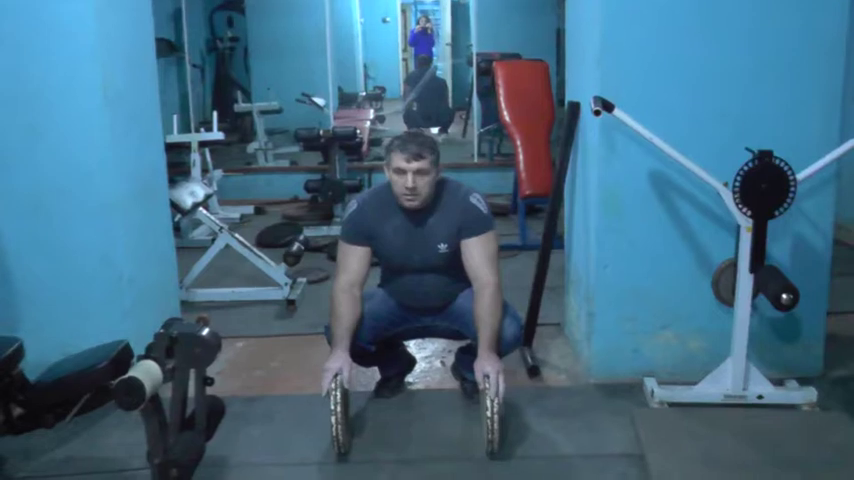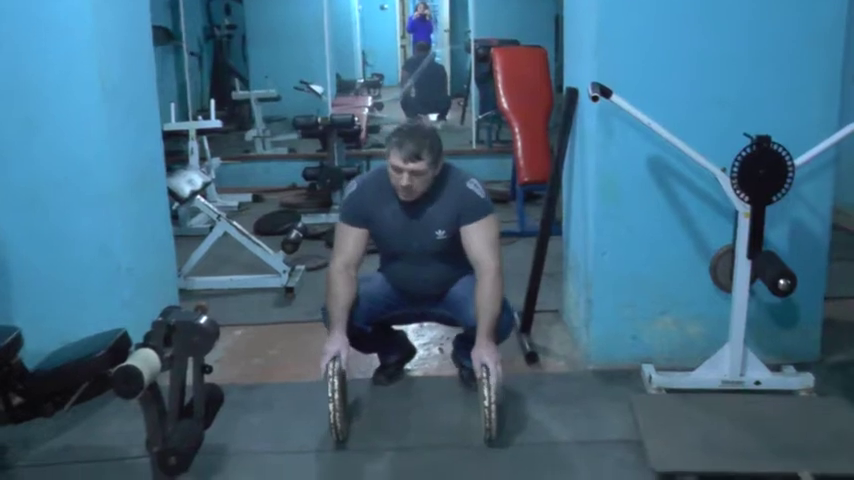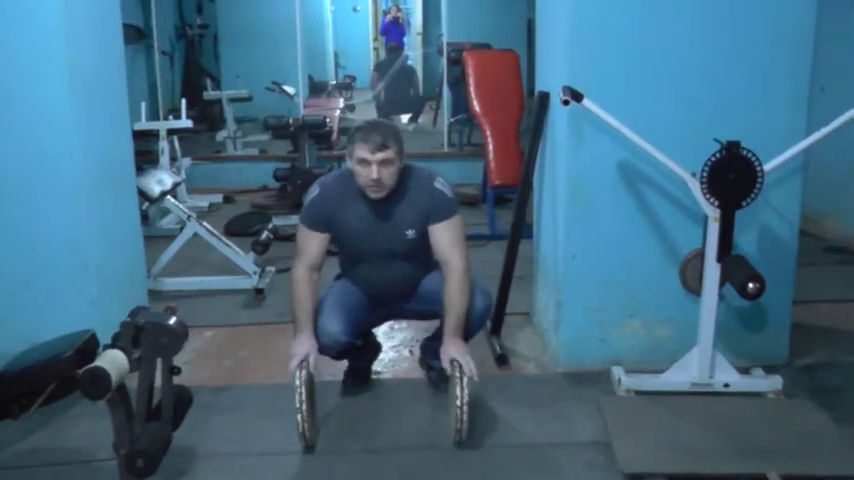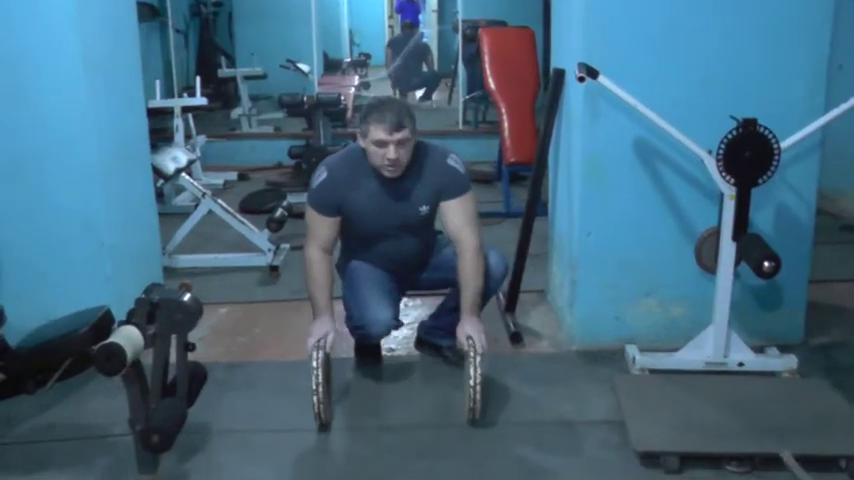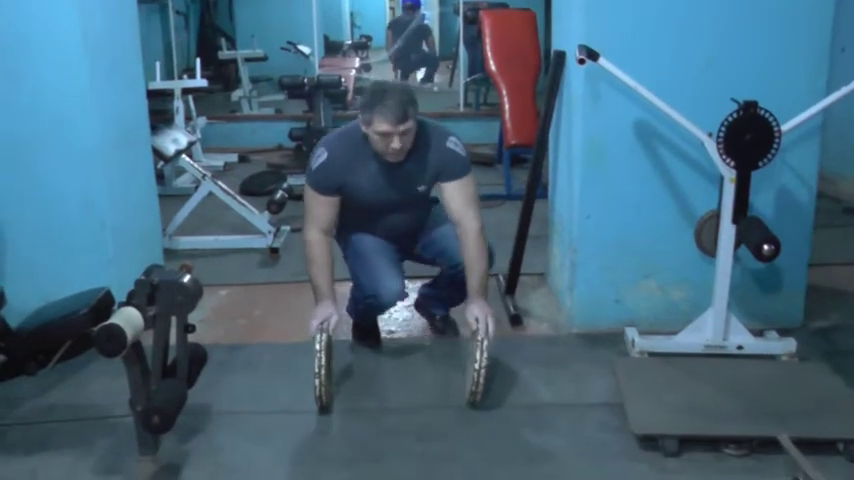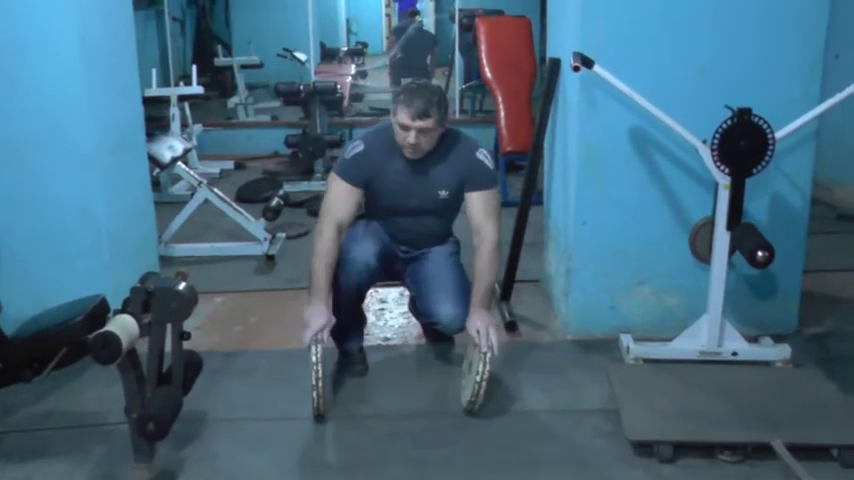
dt=0.5s
person 1, frame 1
left shoulder: (467, 204)
right shoulder: (363, 209)
left elbow: (486, 281)
right elbow: (348, 285)
left wrist: (486, 352)
right wrist: (340, 350)
left hip: (456, 300)
right hip: (396, 302)
left knee: (508, 332)
right knee: (343, 334)
left ankle: (468, 366)
right ankle: (394, 366)
person 1, frame 2
left shoulder: (466, 191)
right shoulder: (363, 191)
left elbow: (488, 267)
right elbow: (343, 265)
left wrist: (485, 340)
right wrist: (337, 331)
left hip: (455, 284)
right hip: (394, 287)
left knee: (498, 322)
right knee: (338, 313)
left ankle: (466, 355)
right ankle: (394, 352)
person 1, frame 3
left shoulder: (432, 189)
right shoulder: (325, 194)
left elbow: (455, 264)
right elbow: (306, 268)
left wrist: (452, 337)
right wrist: (304, 333)
left hip: (420, 284)
right hip: (359, 289)
left knee: (478, 305)
right knee: (329, 335)
left ankle: (433, 355)
right ankle: (361, 355)
person 1, frame 4
left shoulder: (443, 165)
right shoulder: (332, 176)
left elbow: (467, 242)
right elbow: (317, 250)
left wrist: (469, 315)
right wrist: (323, 315)
left hip: (425, 256)
right hip: (366, 264)
left knee: (493, 265)
right knee: (378, 322)
left ankle: (435, 335)
right ankle: (365, 334)
person 1, frame 5
left shoulder: (443, 145)
right shoulder: (333, 154)
left elbow: (469, 223)
right elbow: (317, 231)
left wrist: (477, 298)
right wrist: (325, 300)
left hip: (422, 223)
right hip: (364, 234)
left knee: (477, 253)
right knee: (387, 291)
left ankle: (433, 304)
right ankle: (362, 315)
person 1, frame 6
left shoulder: (471, 157)
right shoulder: (366, 149)
left elbow: (486, 233)
right elbow: (330, 223)
left wrist: (480, 308)
right wrist: (319, 301)
left hip: (433, 250)
right hip: (379, 240)
left knee: (452, 320)
right knee: (357, 252)
left ankle: (424, 307)
right ankle: (348, 339)
